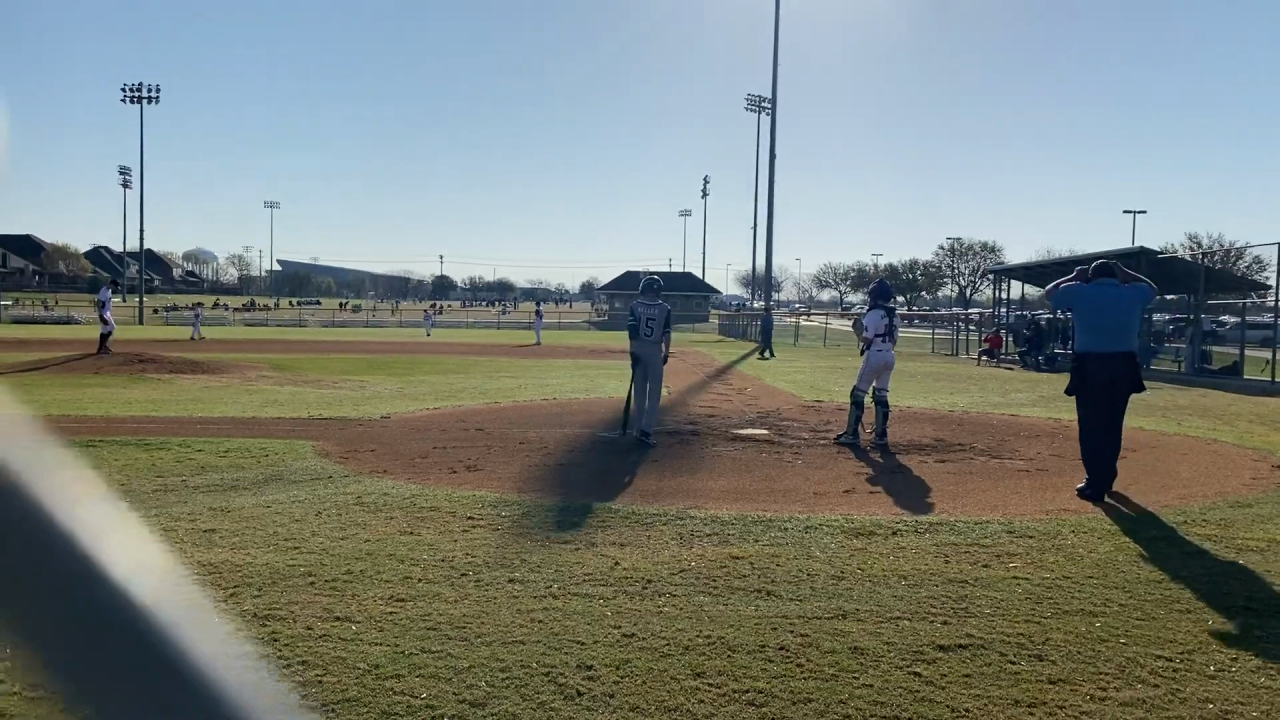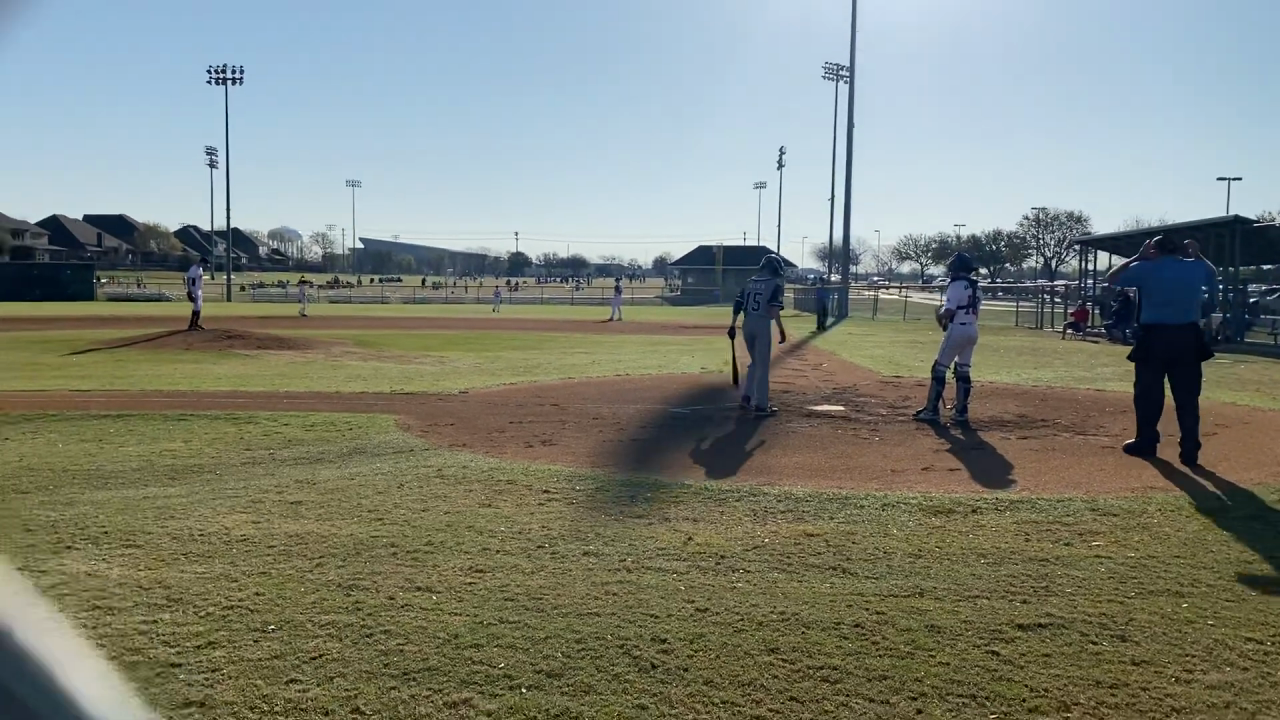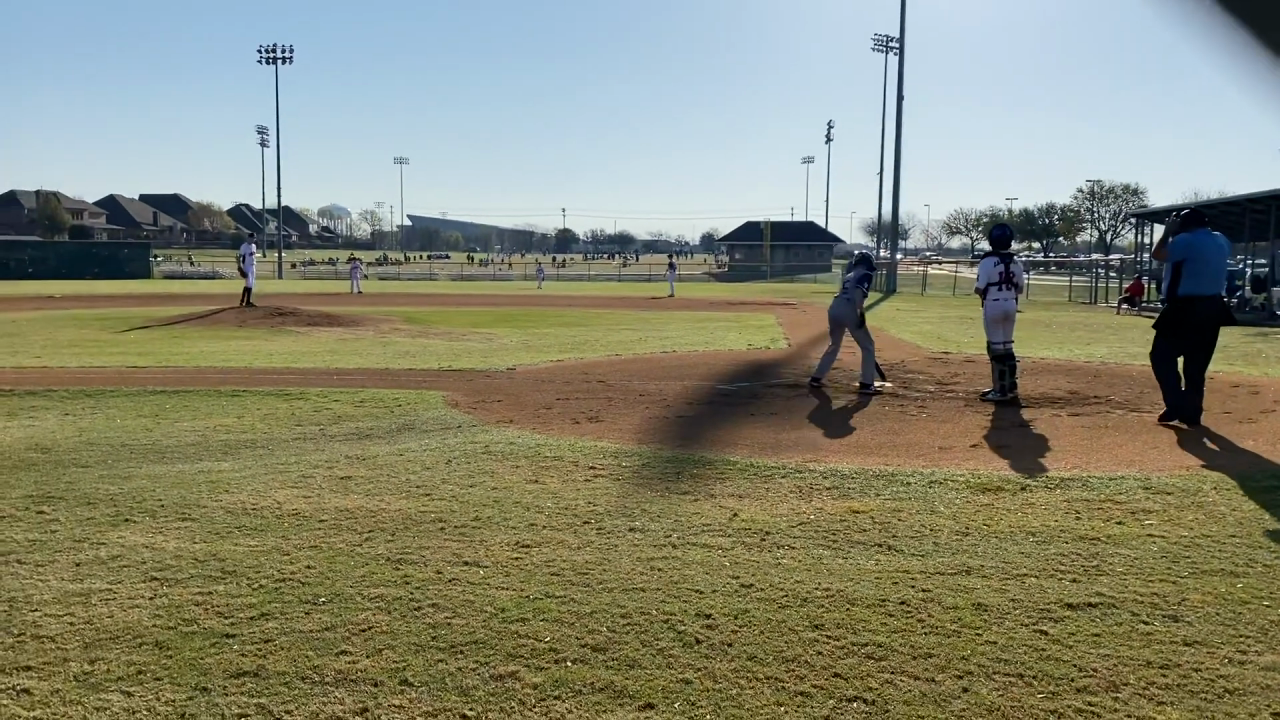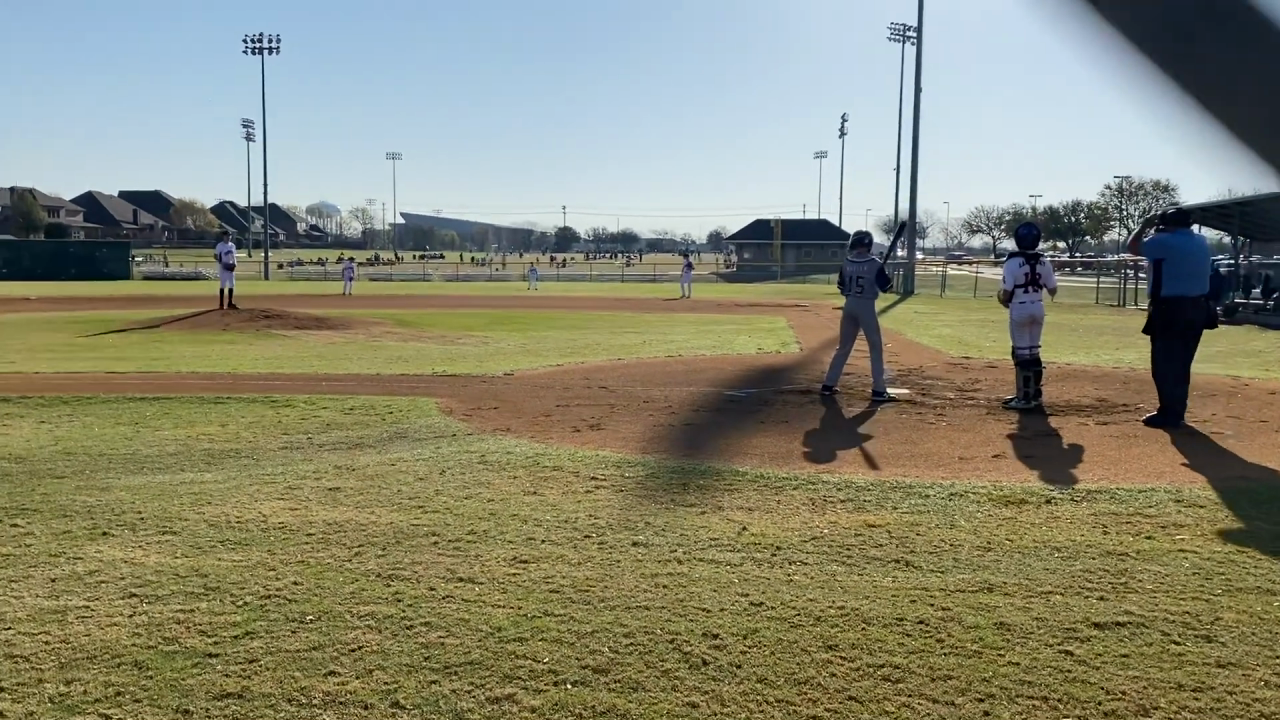
dt=1s
person 1, frame 1
left shoulder: (1078, 293)
right shoulder: (1134, 293)
left elbow: (1048, 294)
right elbow: (1153, 289)
left wrist: (1074, 278)
right wrist: (1124, 272)
left hip: (1090, 367)
right hip: (1123, 367)
left knee: (1091, 426)
right knee: (1114, 424)
left ankle: (1095, 485)
right ankle: (1106, 476)
person 1, frame 2
left shoulder: (1146, 268)
right shoulder: (1196, 268)
left elbow: (1111, 278)
right elbow: (1212, 275)
left wrist: (1138, 257)
right wrist: (1196, 255)
left hip: (1154, 338)
right hip: (1187, 338)
left knee: (1148, 393)
right knee: (1187, 396)
left ankle: (1145, 442)
right ankle: (1190, 449)
person 1, frame 3
left shoulder: (1186, 240)
right shoulder: (1221, 241)
left elbow: (1158, 254)
left wrist: (1168, 232)
left hip: (1185, 309)
right hip: (1212, 309)
left knee: (1162, 356)
right knee: (1197, 363)
left ankle: (1178, 404)
right ankle: (1192, 410)
person 1, frame 4
left shoulder: (1165, 242)
right shoulder: (1201, 241)
left elbow: (1133, 247)
left wrist: (1145, 226)
right wrist: (1158, 232)
left hip: (1170, 310)
right hip: (1196, 308)
left knee: (1164, 362)
right knee: (1182, 361)
left ankle: (1169, 413)
right ankle: (1177, 408)
person 2, frame 1
left shoulder: (873, 314)
right shoulder: (894, 316)
left elbow: (866, 339)
right elbow: (894, 341)
left hip: (874, 356)
right hip: (889, 357)
left knee: (858, 394)
right knee: (882, 395)
left ankle: (852, 434)
right ankle: (881, 436)
person 2, frame 2
left shoulder: (956, 284)
right shoulder: (976, 287)
left elbow: (949, 311)
right elbow: (974, 313)
left wrist: (939, 315)
left hip: (957, 330)
right hip: (972, 330)
left knee: (939, 369)
right knee: (963, 370)
left ankle: (932, 410)
right ankle: (961, 412)
person 2, frame 3
left shoulder: (987, 262)
right shoulder: (1016, 263)
left elbow: (979, 290)
right elbow: (1019, 289)
left wrist: (988, 290)
left hip: (993, 306)
right hip: (1011, 305)
left knee: (996, 348)
right knee: (1007, 346)
left ankle: (1000, 390)
right ankle: (1011, 387)
person 2, frame 4
left shoulder: (1013, 262)
right shoulder: (1044, 263)
left elbow: (1006, 293)
right elbow: (1052, 291)
left wrist: (1004, 301)
left hip: (1019, 310)
right hip: (1037, 309)
left knee: (1021, 353)
right knee: (1034, 351)
left ankle: (1024, 398)
right ankle: (1035, 394)
person 3, frame 1
left shoulder: (635, 306)
right shoulder: (664, 308)
left elbow: (632, 330)
right elbow: (667, 334)
left wrist: (632, 351)
right wrist: (666, 354)
left hip: (638, 351)
right hip: (655, 352)
left knee: (639, 393)
right knee: (654, 394)
left ankle: (639, 431)
right ankle: (645, 431)
person 3, frame 2
left shoulder: (750, 283)
right shoulder: (774, 284)
left elbow: (738, 305)
right elbow: (774, 309)
left wrist: (733, 325)
right wrist: (781, 330)
left hip: (747, 324)
right hip: (762, 325)
left knee: (755, 363)
right knee: (763, 366)
left ankle: (747, 397)
right ankle: (761, 406)
person 3, frame 3
left shoulder: (849, 275)
right shoulder: (866, 275)
right elbow: (858, 292)
right wrist: (862, 314)
left hip: (834, 308)
right hip: (847, 310)
left knee: (834, 345)
right knee: (868, 346)
left ankle: (817, 378)
right ankle: (866, 384)
person 3, frame 4
left shoulder: (846, 263)
right shoulder: (875, 264)
left elbow: (842, 288)
right elbow: (886, 287)
right wrist: (882, 273)
left hip: (849, 306)
right hip: (866, 307)
left knee: (843, 348)
right knee: (876, 348)
left ankle: (828, 385)
right ankle: (878, 390)
